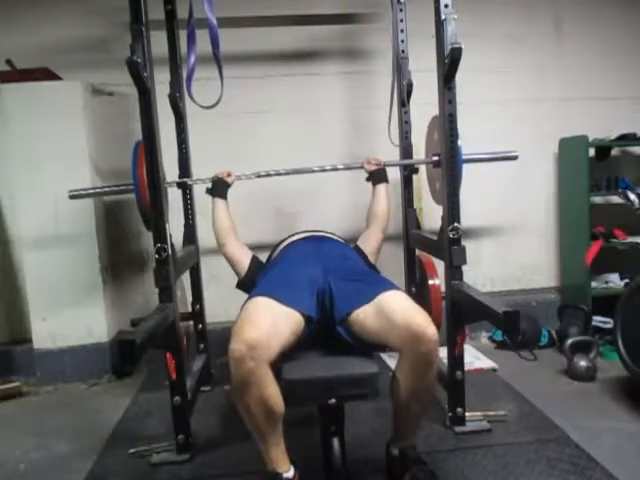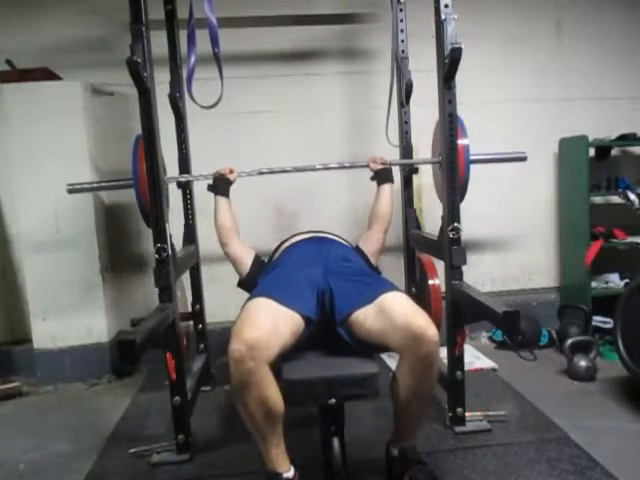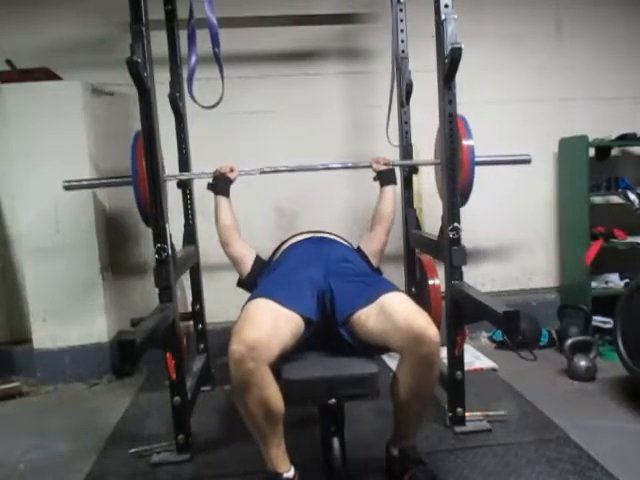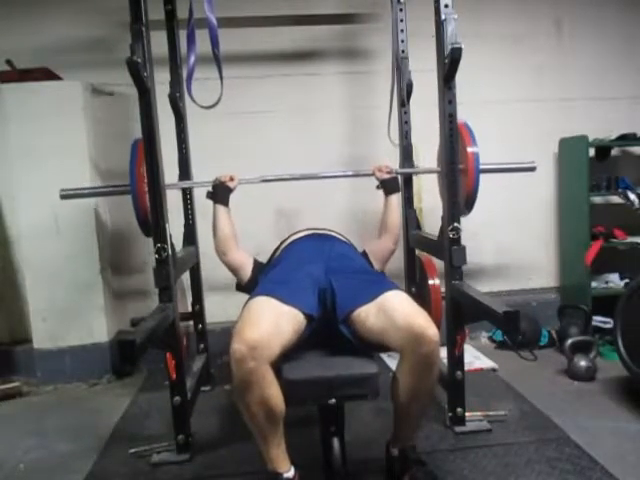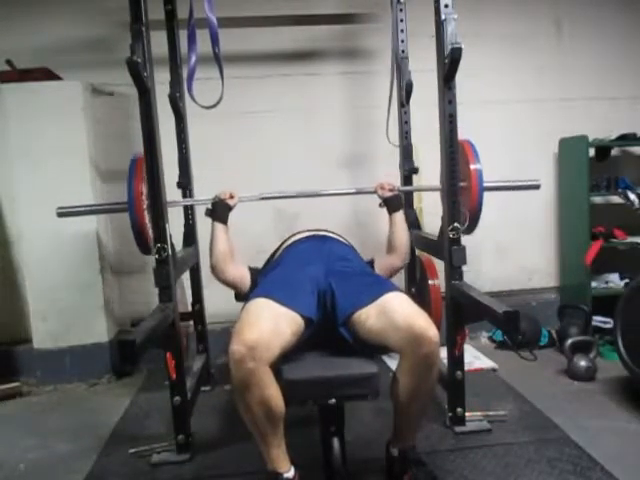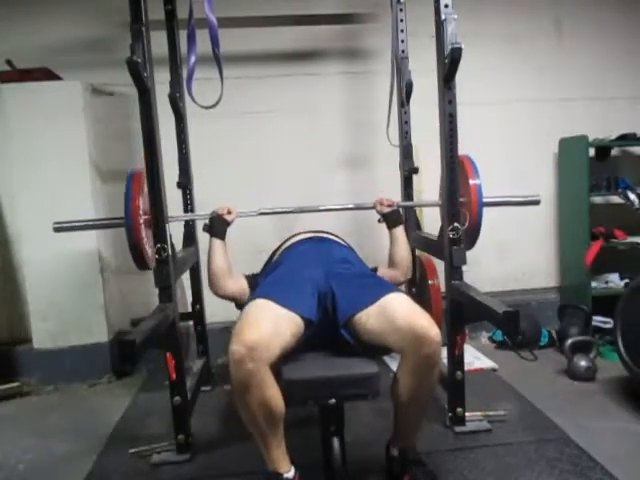
dt=0.5s
person 1, frame 1
left shoulder: (355, 256)
left elbow: (376, 228)
right elbow: (229, 242)
left wrist: (379, 179)
right wrist: (219, 194)
left knee: (424, 336)
right knee: (245, 350)
left ankle: (402, 450)
person 1, frame 2
left shoulder: (358, 258)
right shoulder: (267, 270)
left elbow: (377, 229)
right elbow: (230, 241)
left wrist: (385, 179)
right wrist: (221, 191)
left knee: (424, 337)
right knee: (244, 350)
left ankle: (402, 450)
person 1, frame 3
left shoulder: (359, 260)
right shoulder: (268, 271)
left elbow: (380, 230)
right elbow: (232, 242)
left wrist: (387, 179)
right wrist: (222, 189)
left knee: (425, 338)
right knee: (244, 351)
left ankle: (402, 451)
person 1, frame 4
left shoulder: (361, 264)
right shoulder: (266, 273)
left elbow: (388, 240)
right elbow: (228, 251)
left wrist: (392, 189)
right wrist: (221, 199)
left knee: (425, 338)
right knee: (246, 350)
left ankle: (401, 451)
person 1, frame 5
left shoulder: (363, 268)
right shoulder: (266, 277)
left elbow: (397, 257)
right elbow: (225, 270)
left wrist: (395, 206)
right wrist: (220, 216)
left knee: (425, 338)
right knee: (245, 351)
left ankle: (401, 452)
person 1, frame 6
left shoulder: (359, 274)
right shoulder: (263, 282)
left elbow: (400, 273)
right elbow: (223, 285)
left wrist: (395, 221)
right wrist: (218, 231)
left knee: (426, 338)
right knee: (245, 352)
left ankle: (401, 452)
